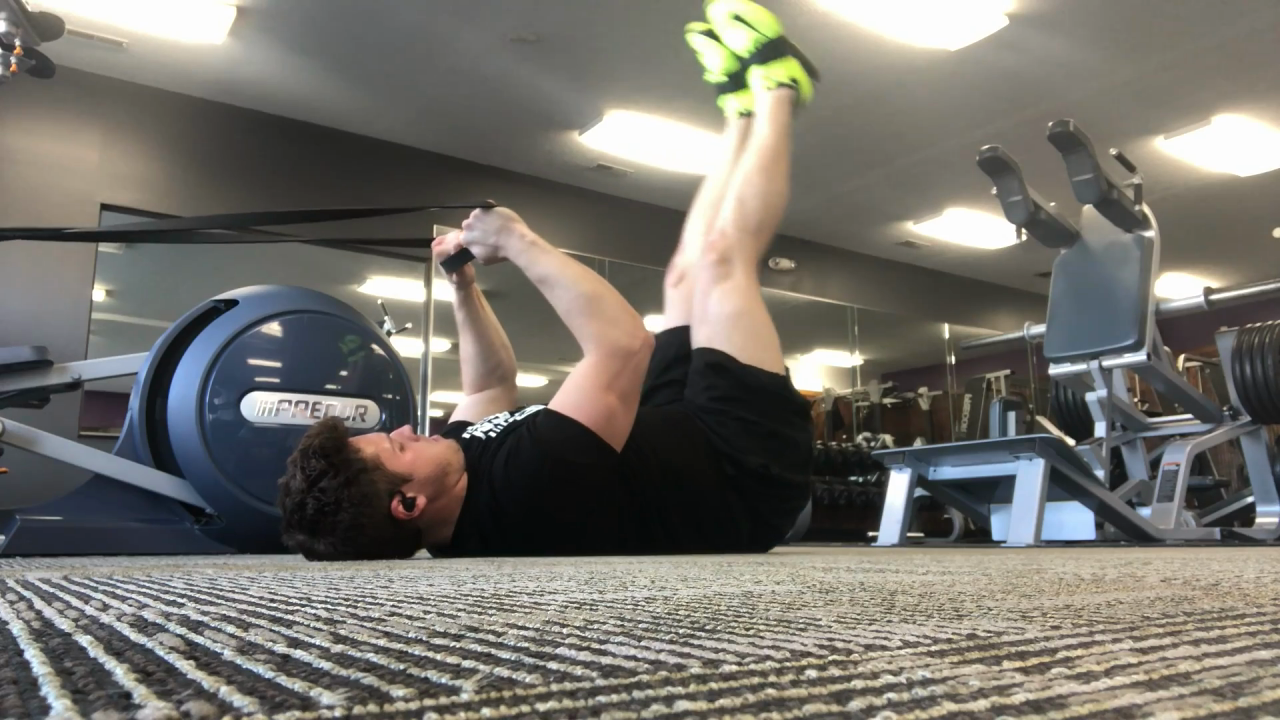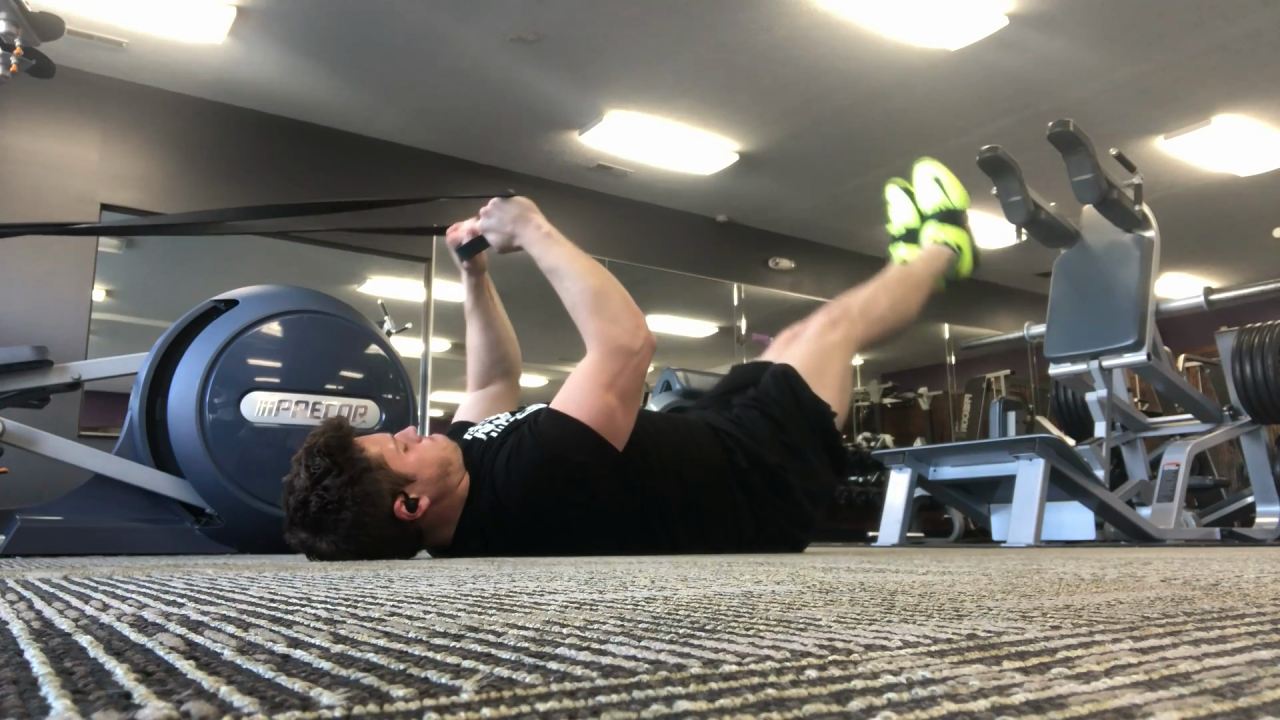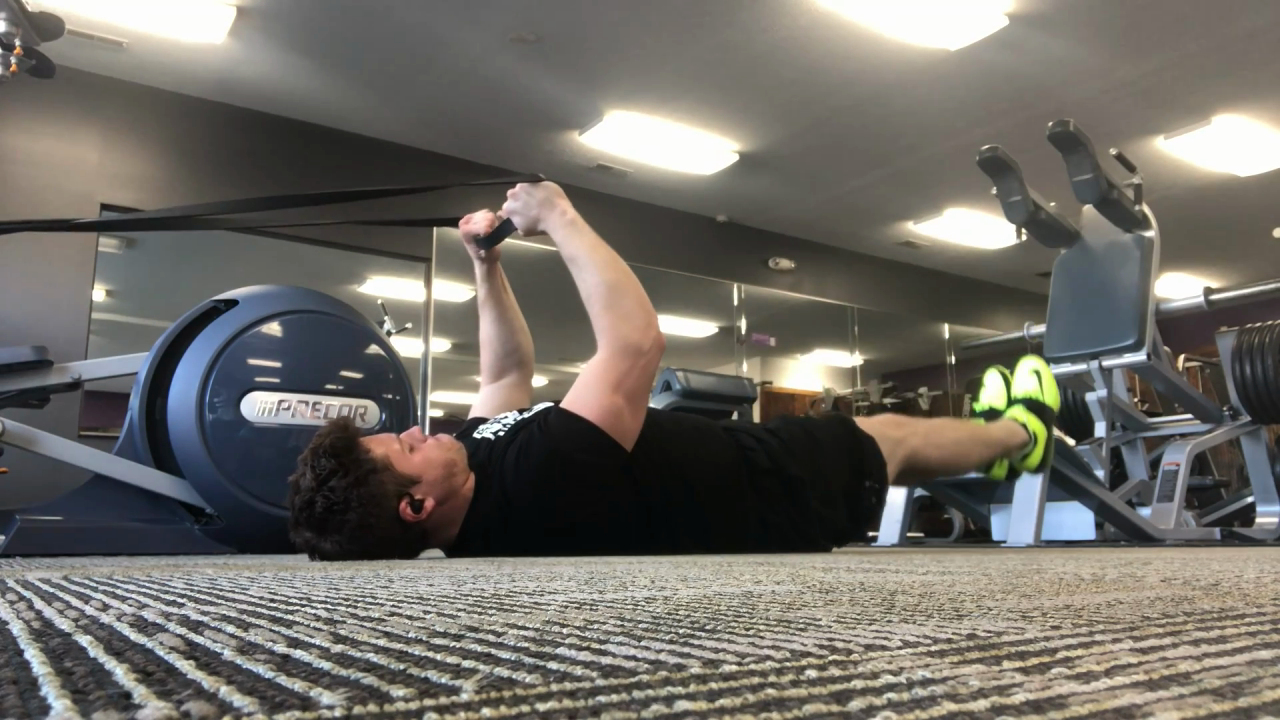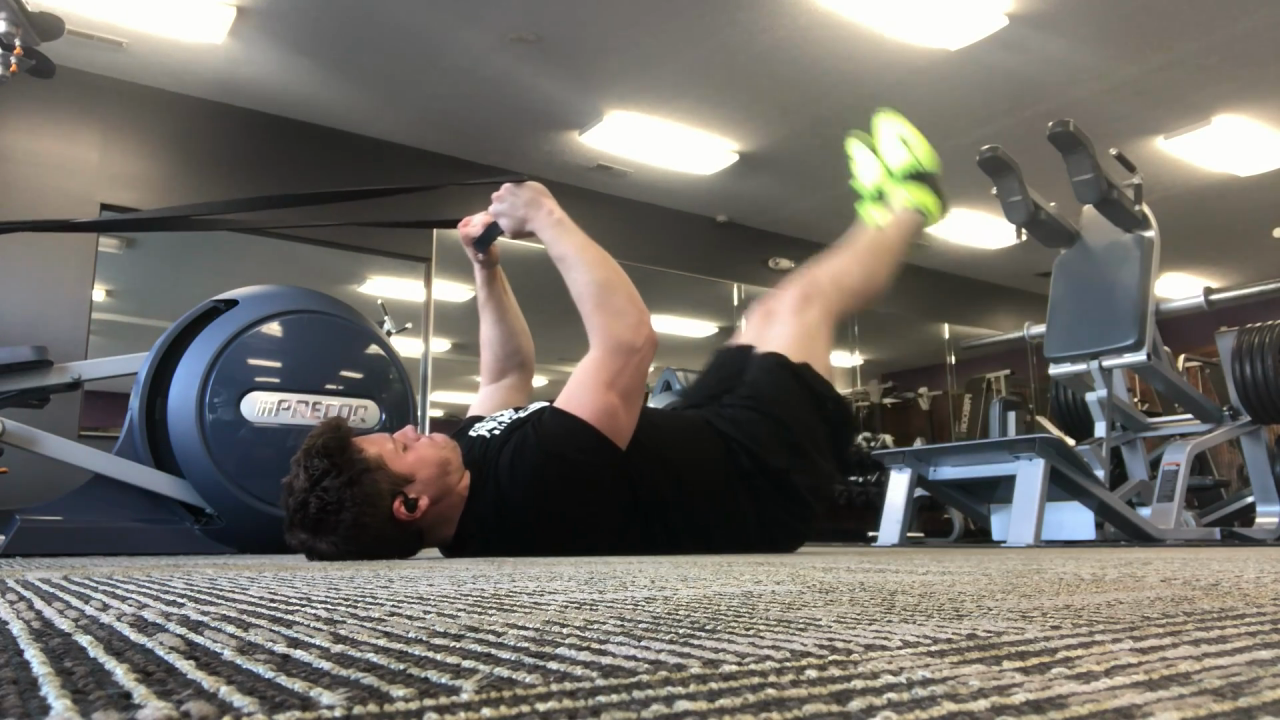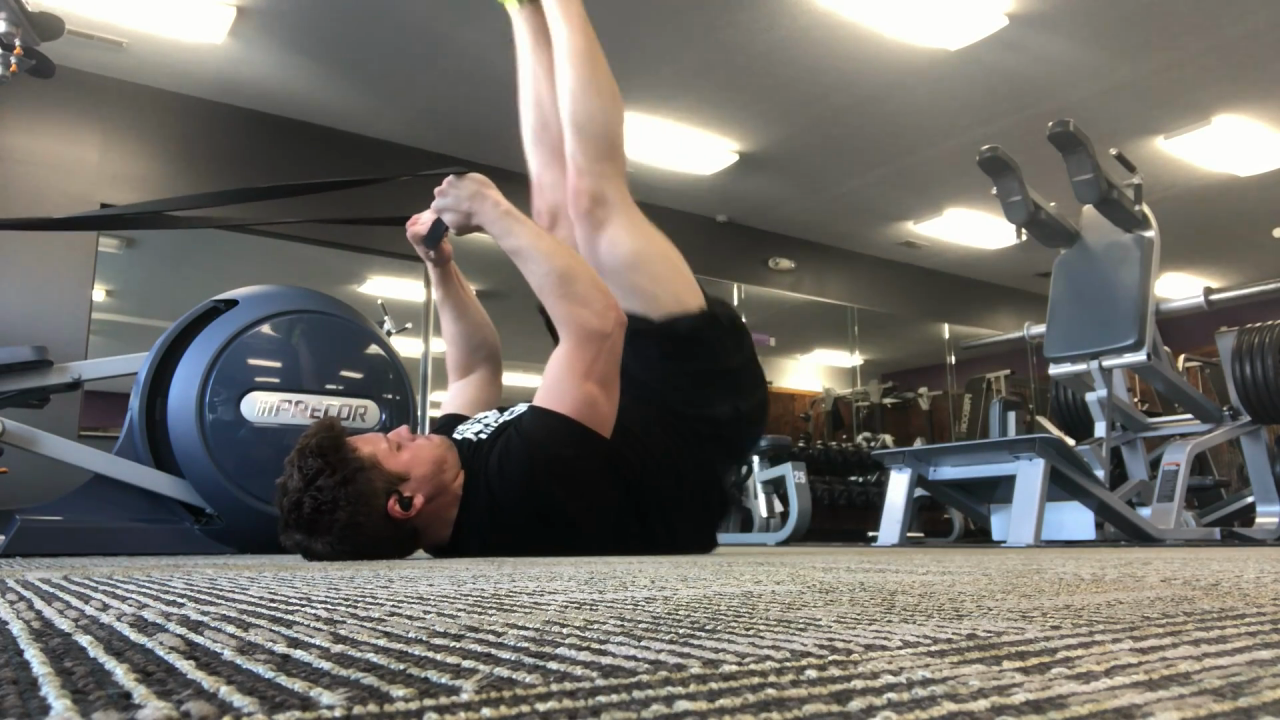
dt=0.7s
person 1, frame 1
left shoulder: (466, 492)
right shoulder: (527, 483)
left elbow: (493, 384)
right elbow: (626, 345)
left wrist: (464, 285)
right wrist: (519, 244)
left hip: (678, 441)
right hip: (745, 469)
left knee: (689, 276)
right knee: (720, 259)
left ankle: (745, 102)
right ankle: (773, 87)
person 1, frame 2
left shoulder: (468, 458)
right shoulder: (532, 480)
left elbow: (496, 381)
right elbow: (626, 344)
left wrist: (474, 273)
right wrist: (532, 233)
left hip: (705, 452)
right hip: (752, 480)
left knee: (792, 343)
right knee: (833, 324)
left ankle: (919, 257)
right ankle: (939, 251)
person 1, frame 3
left shoulder: (480, 462)
right shoulder: (540, 483)
left elbow: (507, 375)
right elbow: (635, 343)
left wrist: (486, 266)
right wrist: (558, 219)
left hip: (721, 461)
right hip: (762, 492)
left knee: (879, 434)
right knee: (890, 433)
left ankle: (1001, 436)
right ankle: (1015, 435)
person 1, frame 4
left shoulder: (472, 457)
right shoulder: (529, 487)
left elbow: (506, 378)
right elbow: (628, 341)
left wrist: (485, 270)
right wrist: (547, 221)
left hip: (704, 460)
right hip: (756, 476)
left knee: (764, 319)
right knee: (796, 301)
left ankle: (886, 202)
right ankle: (904, 205)
person 1, frame 5
left shoulder: (458, 497)
right shoulder: (524, 485)
left elbow: (477, 367)
right elbow: (599, 322)
left wrist: (440, 267)
right wrist: (493, 212)
left hip: (645, 411)
right hip: (698, 407)
left knee: (556, 213)
right knee: (590, 201)
